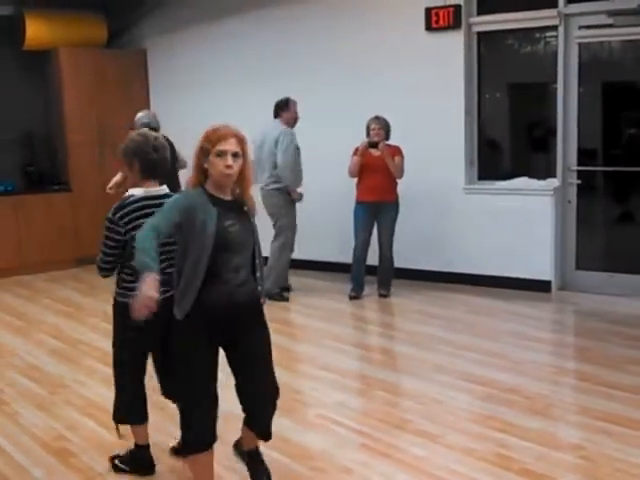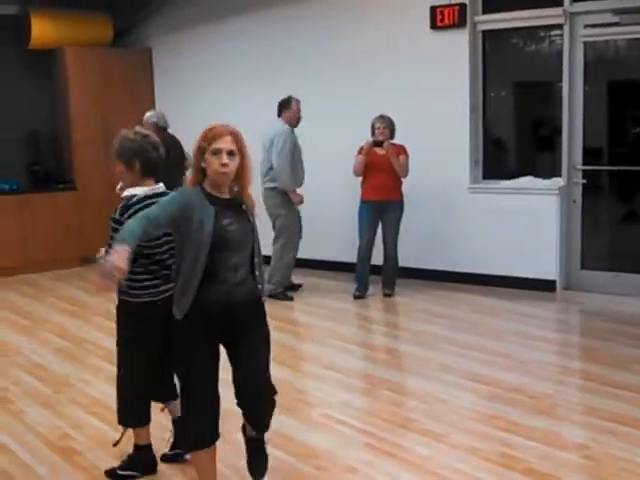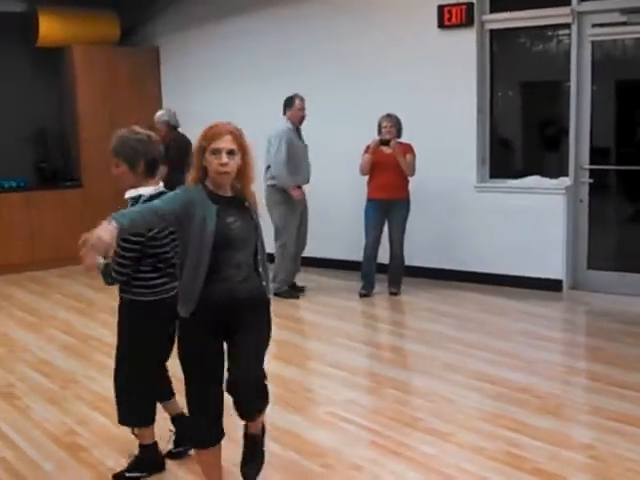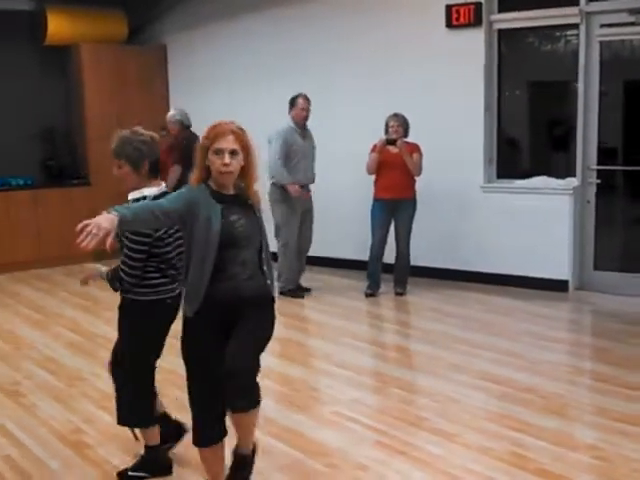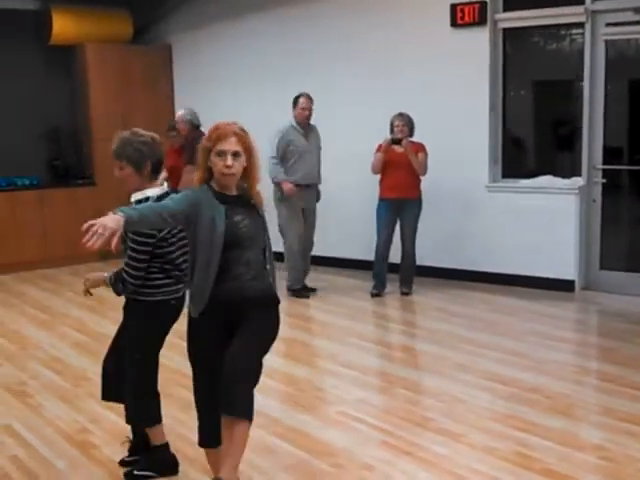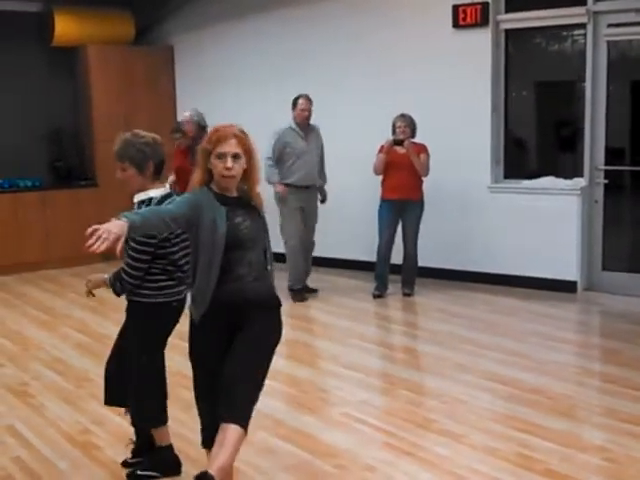
dt=0.1s
person 1, frame 1
left shoulder: (244, 203)
right shoulder: (191, 202)
right elbow: (150, 233)
left wrist: (253, 293)
right wrist: (150, 273)
left hip: (246, 313)
right hip: (199, 316)
left knee: (262, 394)
right knee: (199, 407)
left ankle: (249, 447)
person 1, frame 2
left shoulder: (243, 202)
right shoulder: (187, 200)
right elbow: (146, 221)
left wrist: (255, 293)
right wrist: (122, 245)
left hip: (246, 311)
right hip: (198, 315)
left knee: (258, 392)
right knee: (200, 406)
left ankle: (255, 435)
person 1, frame 3
left shoulder: (246, 199)
right shoulder: (191, 199)
right elbow: (151, 212)
left wrist: (263, 289)
right wrist: (113, 223)
left hip: (249, 307)
right hip: (202, 312)
left knee: (246, 380)
right knee: (204, 403)
left ankle: (255, 430)
person 1, frame 4
left shoulder: (248, 198)
right shoulder: (195, 198)
right elbow: (155, 210)
left wrist: (268, 288)
right wrist: (114, 216)
left hip: (254, 306)
right hip: (207, 311)
left knee: (239, 373)
right knee: (207, 401)
left ankle: (246, 447)
person 1, frame 5
left shoulder: (251, 198)
right shoulder: (198, 200)
right elbow: (160, 211)
left wrist: (267, 290)
right wrist: (121, 216)
left hip: (258, 308)
right hip: (212, 312)
left knee: (237, 379)
right knee: (210, 399)
person 1, frame 6
left shoulder: (251, 199)
right shoulder: (199, 202)
right elbow: (162, 215)
left wrist: (267, 294)
right wrist: (125, 222)
left hip: (260, 310)
right hip: (213, 315)
left knee: (239, 383)
right knee: (212, 401)
person 2, frame 1
left shoulder: (122, 211)
left elbow: (105, 266)
left hip: (134, 305)
right hip: (173, 301)
left knee: (130, 373)
right knee: (171, 366)
left ankle: (141, 453)
person 2, frame 2
left shoulder: (127, 210)
left wrist: (106, 257)
left hip: (138, 304)
right hip: (172, 299)
left knee: (134, 375)
right knee: (161, 368)
right ankle: (183, 433)
person 2, frame 3
left shoulder: (134, 211)
left elbow: (118, 272)
left wrist: (99, 263)
left hip: (144, 304)
right hip: (169, 298)
left knee: (132, 374)
right knee: (151, 368)
right ankle: (183, 427)
person 2, frame 4
right shoulder: (169, 200)
left elbow: (127, 276)
left wrist: (99, 273)
left hip: (145, 304)
right hip: (168, 297)
left knee: (133, 373)
right knee: (129, 365)
right ankle: (167, 425)
person 2, frame 5
right shoulder: (169, 200)
left elbow: (131, 276)
left wrist: (102, 279)
left hip: (150, 305)
right hip: (166, 298)
left knee: (137, 374)
right knee: (119, 365)
right ankle: (143, 438)
person 2, frame 6
left shoulder: (148, 213)
right shoulder: (172, 201)
left elbow: (130, 276)
left wrist: (102, 280)
left hip: (152, 306)
right hip: (167, 300)
left knee: (145, 377)
right knee: (122, 368)
right ankle: (146, 439)
person 3, frame 1
left shoulder: (265, 134)
right shoulder: (286, 134)
left elbow: (259, 164)
right elbow: (285, 165)
right wrist: (294, 190)
left hip: (269, 191)
right hip: (281, 194)
left knee: (284, 238)
right knee: (284, 240)
left ankle: (279, 281)
right ankle: (271, 288)
person 3, frame 2
left shoulder: (277, 132)
right shoulder: (285, 134)
right elbow: (282, 166)
right wrist: (292, 191)
left hip: (274, 192)
right hip: (280, 194)
left knee: (291, 237)
right knee: (285, 240)
left ankle: (284, 280)
right ankle: (274, 287)
person 3, frame 3
left shoulder: (296, 133)
right shoulder: (282, 133)
right elbow: (277, 165)
right wrist: (290, 188)
left hip: (295, 193)
right hip: (282, 195)
left knee: (299, 239)
right knee: (286, 241)
left ankle: (288, 280)
right ankle: (280, 286)
person 3, frame 4
left shoulder: (306, 133)
right shoulder: (283, 133)
right elbow: (275, 163)
right wrist: (289, 184)
left hip: (302, 192)
right hip: (284, 193)
left knee: (304, 240)
right knee: (287, 240)
left ankle: (294, 281)
right ankle: (286, 285)
person 3, frame 5
left shoulder: (314, 132)
right shoulder: (285, 133)
right elbow: (274, 161)
left wrist: (316, 186)
right wrist: (283, 181)
left hip: (308, 192)
right hip: (288, 193)
left knee: (307, 240)
right knee: (293, 240)
left ankle: (300, 281)
right ankle: (294, 285)
person 3, frame 6
left shoulder: (316, 132)
right shoulder: (283, 135)
right elbow: (270, 162)
left wrist: (322, 185)
right wrist: (276, 183)
left hip: (310, 193)
right hip: (289, 193)
left knee: (308, 240)
right knee: (293, 239)
left ankle: (302, 281)
right ankle: (295, 285)
person 4, frame 1
left shoulder: (394, 150)
right shoulder: (360, 149)
left elbow: (399, 174)
right elbow: (352, 173)
left wrist: (385, 154)
right wrist: (360, 153)
left hip: (388, 204)
right hip: (364, 204)
left knee: (386, 246)
right knee: (360, 245)
left ankle: (384, 286)
right ankle: (357, 286)
person 4, frame 2
left shoulder: (399, 149)
right shoulder: (365, 148)
left elbow: (403, 173)
right elbow: (357, 172)
left wrist: (390, 153)
right wrist: (365, 152)
left hip: (392, 203)
right hip: (369, 203)
left knee: (390, 245)
right knee: (365, 244)
left ankle: (389, 285)
right ankle: (361, 286)
person 4, frame 3
left shoulder: (406, 148)
right shoulder: (371, 147)
left elbow: (410, 172)
right elbow: (363, 171)
left wrist: (397, 152)
right wrist: (371, 151)
left hip: (399, 202)
right hip: (375, 201)
left knee: (396, 244)
right knee: (371, 243)
left ankle: (394, 284)
right ankle: (367, 284)
person 4, frame 4
left shoulder: (413, 148)
right shoulder: (378, 146)
left elbow: (417, 171)
right elbow: (370, 170)
left wrist: (404, 151)
right wrist: (378, 150)
left hip: (405, 202)
right hip: (381, 201)
left knee: (403, 244)
right knee: (377, 243)
left ankle: (400, 284)
right ankle: (372, 284)
person 4, frame 5
left shoulder: (418, 147)
right shoulder: (383, 146)
left elbow: (422, 171)
right elbow: (375, 170)
left wrist: (409, 151)
right wrist: (383, 150)
left hip: (411, 201)
right hip: (387, 201)
left knee: (408, 244)
right knee: (382, 243)
left ankle: (406, 284)
right ankle: (378, 284)
person 4, frame 6
left shoulder: (420, 148)
right shoulder: (386, 147)
left elbow: (424, 172)
right elbow: (377, 171)
left wrist: (411, 152)
right wrist: (386, 150)
left hip: (413, 202)
right hip: (389, 201)
left knee: (410, 245)
right knee: (384, 243)
left ankle: (408, 284)
right ankle: (380, 285)
